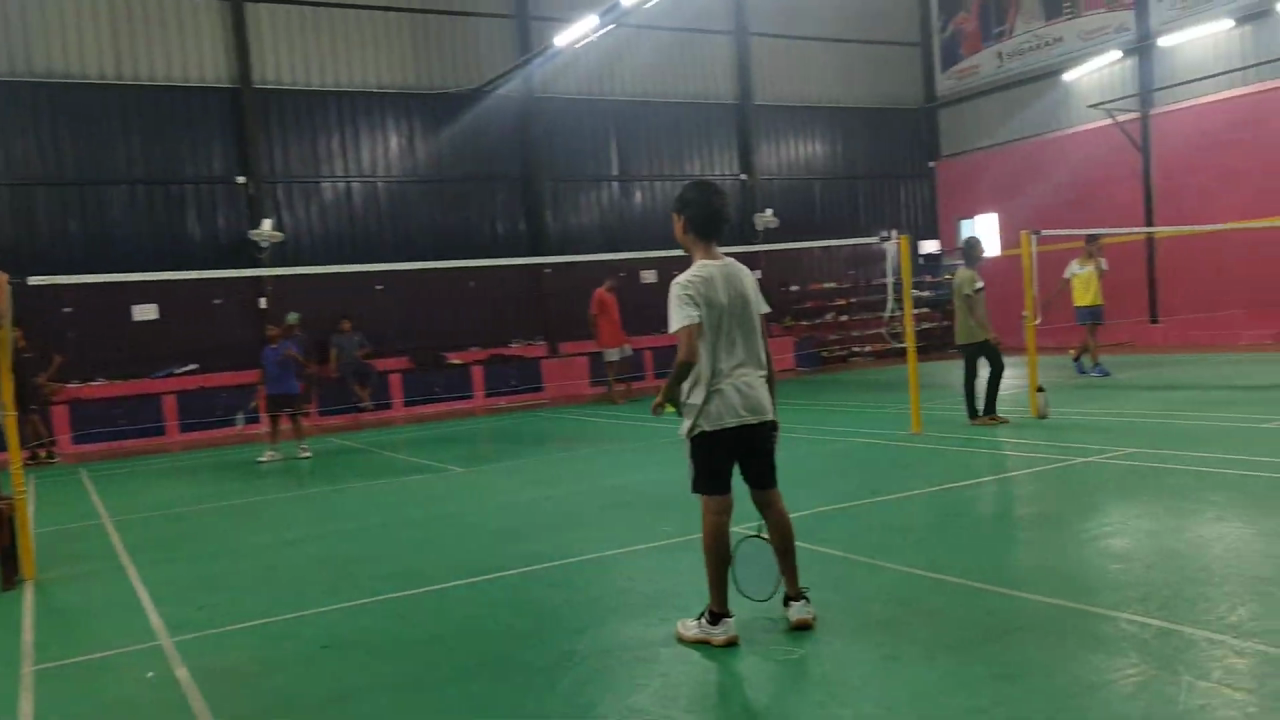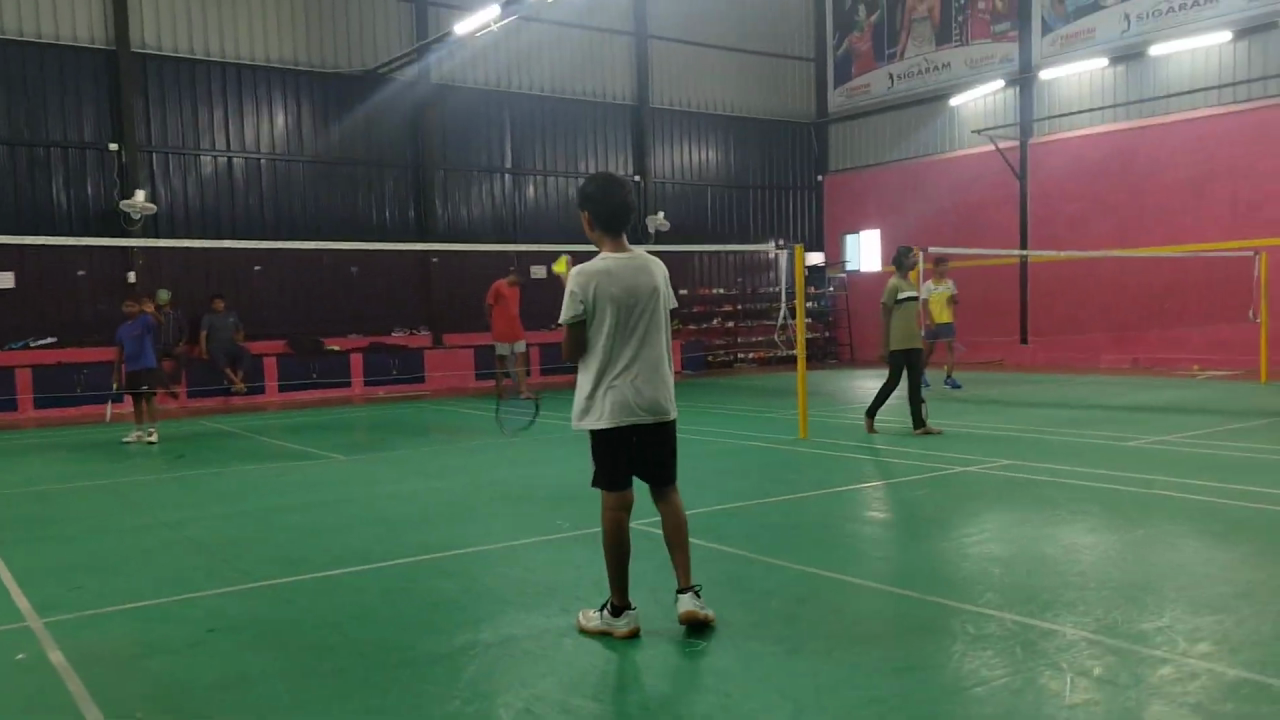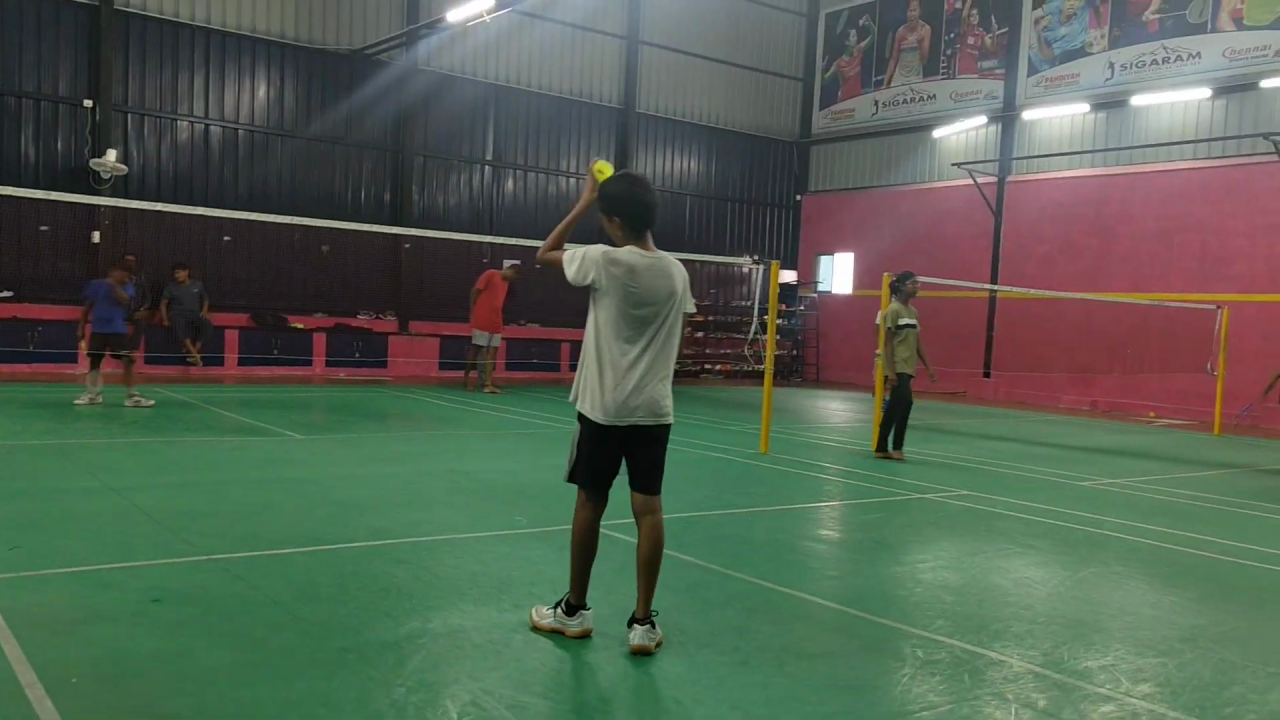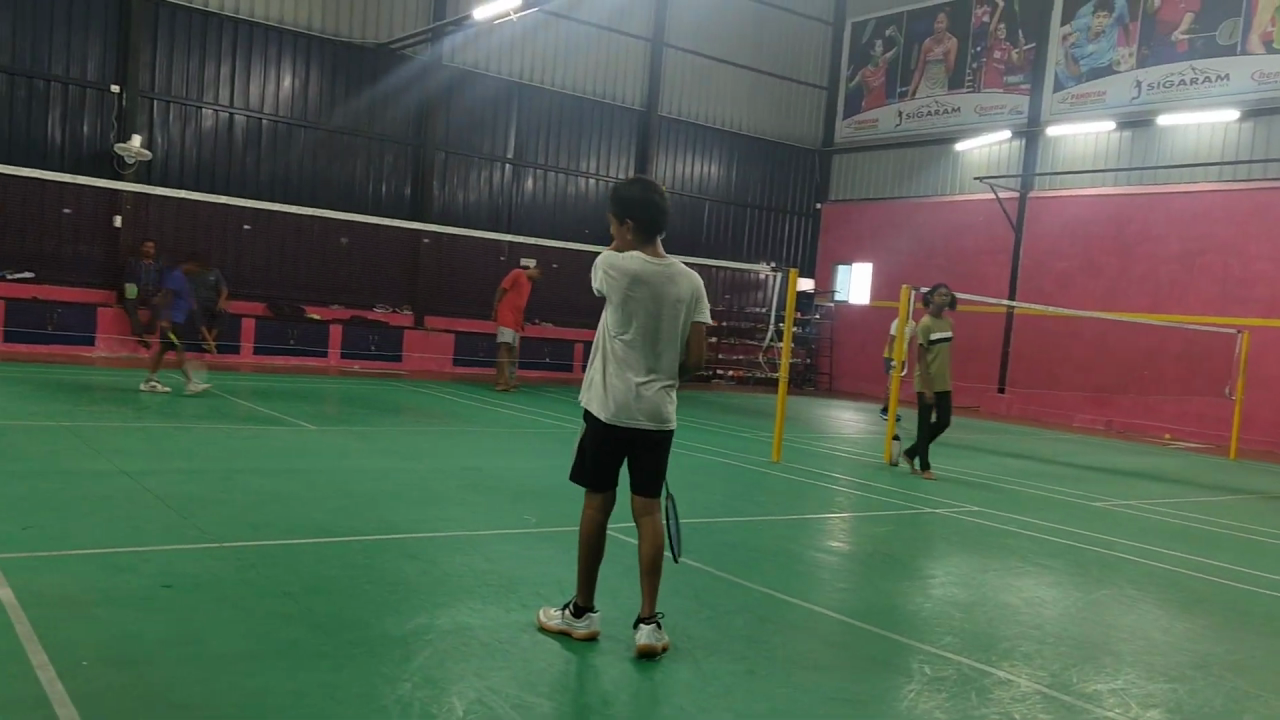
dt=0.5s
person 1, frame 1
left shoulder: (687, 284)
right shoulder: (745, 275)
left elbow: (687, 356)
right elbow: (763, 348)
left wrist: (667, 393)
right wrist: (772, 407)
left hip: (712, 412)
right hip: (755, 406)
left knee: (716, 509)
right knee: (770, 499)
left ankle: (719, 618)
right ankle: (797, 599)
person 1, frame 2
left shoulder: (585, 276)
right shoulder: (657, 269)
left elbow: (572, 351)
left hip: (609, 407)
right hip: (658, 403)
left knee: (616, 504)
right knee: (667, 496)
left ankle: (620, 610)
right ankle: (687, 592)
person 1, frame 3
left shoulder: (604, 262)
right shoulder: (677, 272)
left elbow: (545, 254)
right elbow: (677, 343)
left wrist: (583, 200)
left hip: (603, 407)
right hip: (655, 409)
left knee: (590, 504)
right knee: (649, 510)
left ankle: (575, 609)
right ankle: (643, 622)
person 1, frame 4
left shoulder: (614, 267)
right shoulder: (691, 282)
right elbow: (696, 359)
left wrist: (623, 239)
left hip: (608, 407)
right hip: (657, 413)
left knee: (597, 506)
right knee: (649, 513)
left ankle: (582, 612)
right ankle: (648, 622)
person 2, frame 1
left shoulder: (973, 273)
right shoulder: (965, 276)
right elbow: (973, 308)
left wrist: (987, 331)
right wrist: (988, 332)
left hip: (980, 333)
right hip: (969, 335)
left knee: (998, 367)
right knee: (970, 374)
left ankle: (989, 412)
right ankle: (974, 415)
person 2, frame 2
left shoulder: (912, 284)
right shoulder: (894, 284)
right elbow: (885, 316)
left wrist: (920, 339)
right wrist: (884, 346)
left hip: (914, 343)
right hip: (897, 343)
left knee: (915, 383)
right knee: (893, 381)
left ankle: (919, 425)
right ankle: (870, 415)
person 2, frame 3
left shoulder: (912, 311)
right shoulder: (894, 310)
right elbow: (888, 342)
left wrist: (927, 366)
right wrist: (891, 371)
left hip: (907, 367)
right hip: (897, 367)
left knee: (894, 407)
right knee: (905, 402)
left ankle: (881, 448)
right ankle: (896, 447)
person 2, frame 4
left shoulder: (948, 322)
right shoulder: (925, 324)
right elbow: (920, 358)
right wrist: (927, 387)
left hip: (944, 383)
right hip: (927, 383)
left knee: (944, 422)
right knee: (925, 423)
left ankle: (912, 453)
right ankle: (924, 467)
